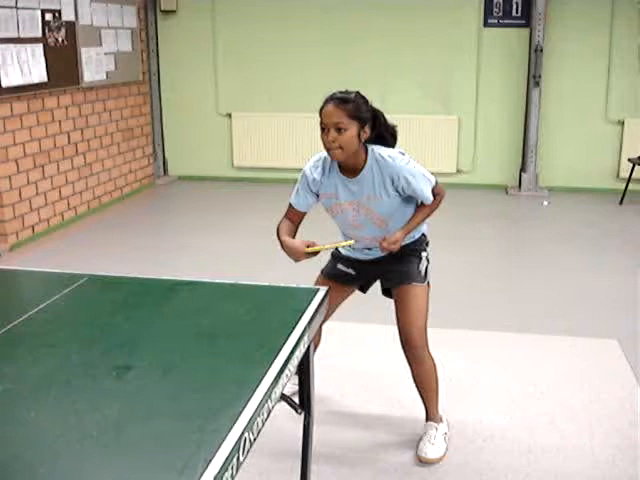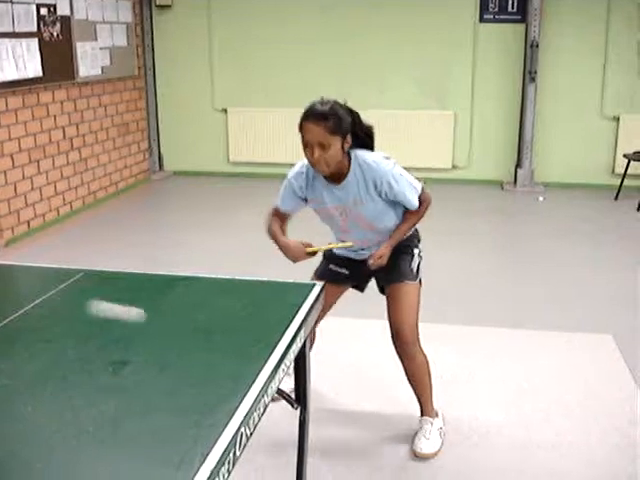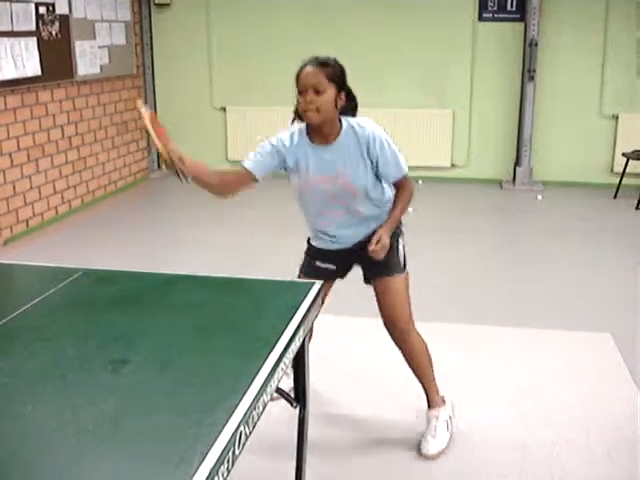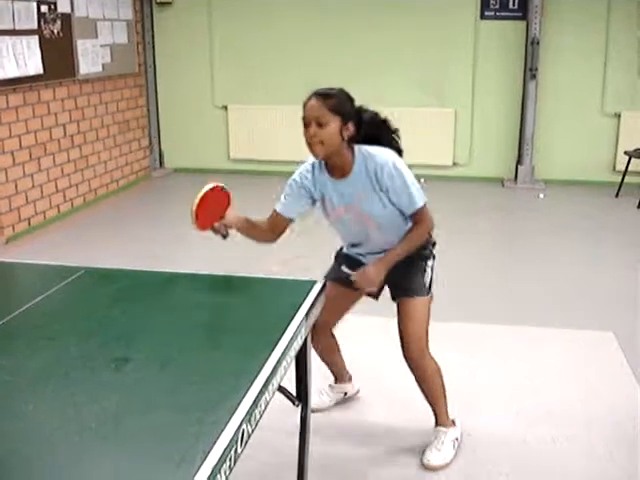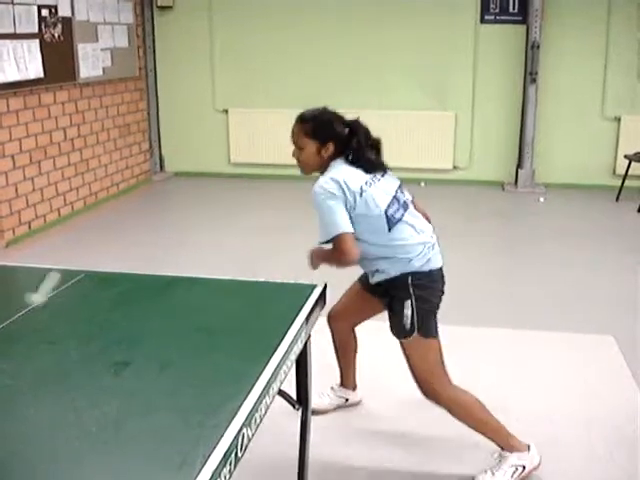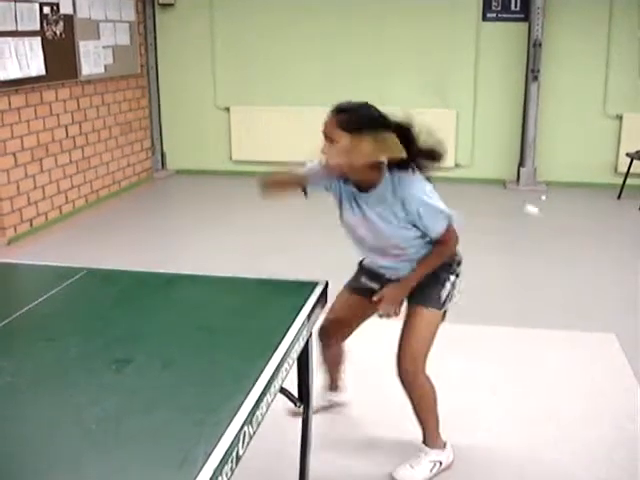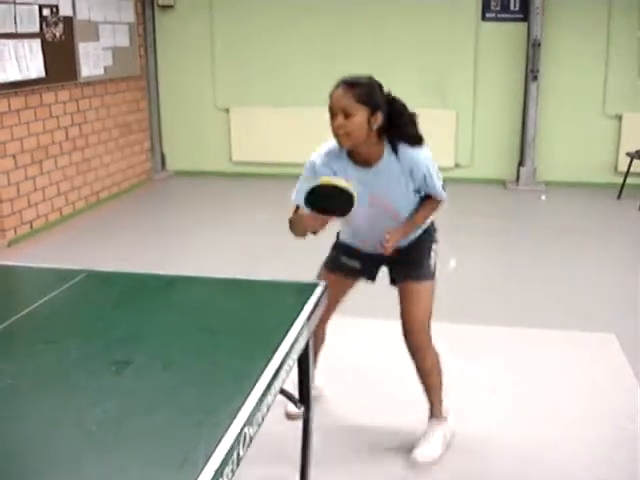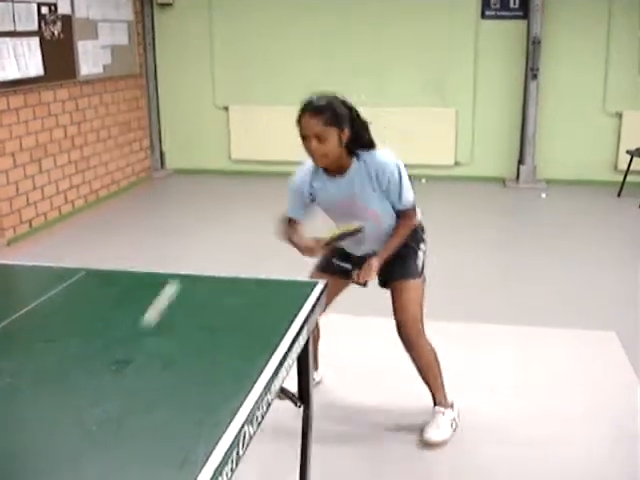
dt=0.4s
person 1, frame 1
left shoulder: (394, 165)
right shoulder: (317, 171)
left elbow: (436, 196)
right elbow: (288, 221)
left wrist: (403, 231)
right wrist: (288, 242)
left hip: (404, 250)
right hip: (351, 252)
left knee: (413, 341)
left ankle: (435, 421)
person 1, frame 2
left shoulder: (378, 171)
right shoulder: (301, 178)
left elbow: (421, 204)
right elbow: (277, 220)
left wrist: (389, 244)
right wrist: (285, 243)
left hip: (399, 249)
right hip: (347, 253)
left knee: (405, 338)
left ankle: (430, 417)
right ankle: (292, 382)
person 1, frame 3
left shoulder: (368, 135)
right shoulder: (286, 145)
left elbow: (405, 187)
right elbow: (227, 184)
left wrist: (386, 229)
right wrist: (183, 162)
left hip: (376, 235)
right hip: (325, 242)
left knee: (399, 326)
left ankle: (438, 408)
person 1, frame 4
left shoulder: (381, 164)
right shoulder: (308, 179)
left elbow: (422, 224)
right elbow: (268, 231)
left wrist: (380, 265)
right wrist: (234, 220)
left hip: (410, 255)
right hip: (357, 255)
left knee: (415, 350)
right knee: (313, 325)
left ankle: (447, 426)
right ankle: (343, 384)
person 1, frame 5
left shoulder: (326, 187)
right shoulder: (363, 169)
left elbow: (347, 254)
right elbow: (418, 212)
left wrist: (321, 255)
left hip: (410, 278)
right hip: (392, 269)
left knee: (434, 386)
right knee: (338, 319)
right ankle: (347, 390)
person 1, frame 6
left shoulder: (408, 186)
right shoulder: (332, 174)
left elbow: (448, 242)
right elbow: (269, 185)
left wrist: (403, 286)
right wrist: (317, 170)
left hip: (431, 272)
right hip: (379, 268)
left knee: (408, 366)
right knee: (329, 330)
left ankle: (436, 448)
right ankle: (333, 390)
person 1, frame 7
left shoulder: (413, 157)
right shoulder: (324, 161)
left elbow: (435, 197)
right elbow: (298, 220)
left wrist: (402, 230)
right wrist: (305, 223)
left hip: (410, 244)
right hip: (354, 244)
left knee: (417, 337)
left ankle: (438, 418)
person 1, frame 8
left shoulder: (382, 165)
right shoulder: (306, 177)
left elbow: (408, 218)
right elbow: (290, 225)
left wrist: (379, 260)
right wrist: (301, 241)
left hip: (402, 244)
right hip: (349, 247)
left knee: (410, 331)
left ankle: (443, 406)
right ankle: (308, 373)
